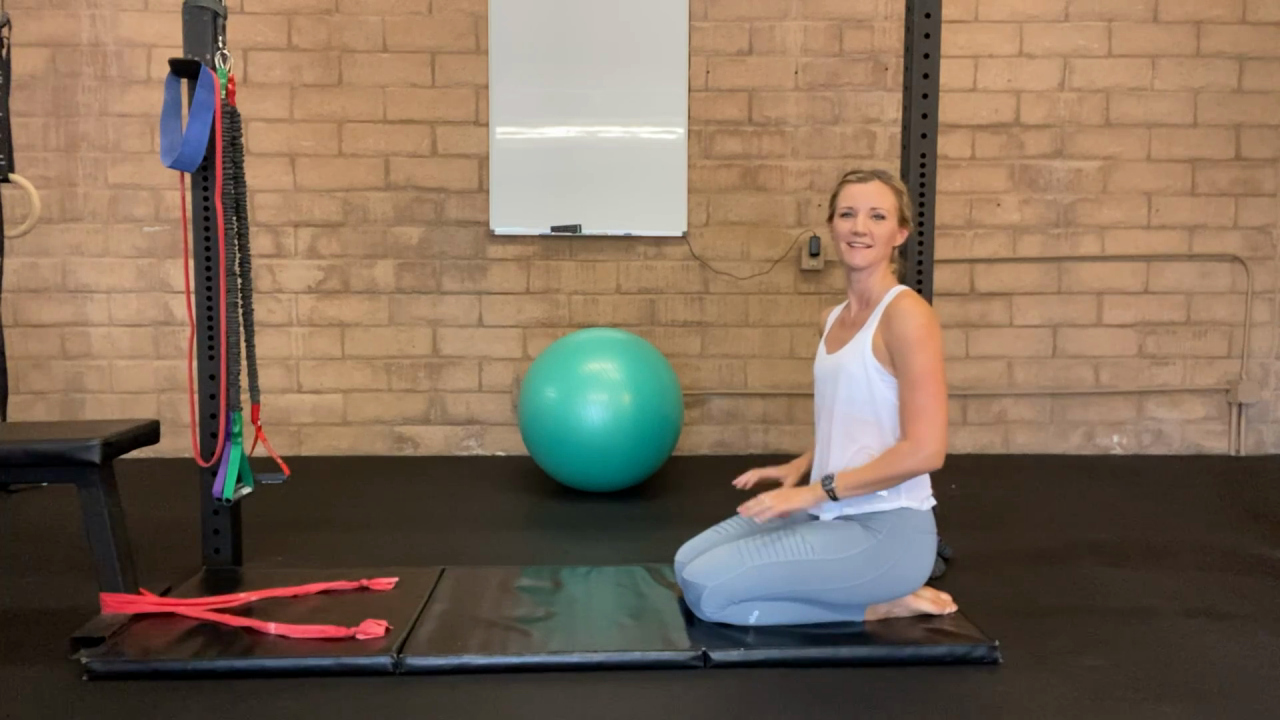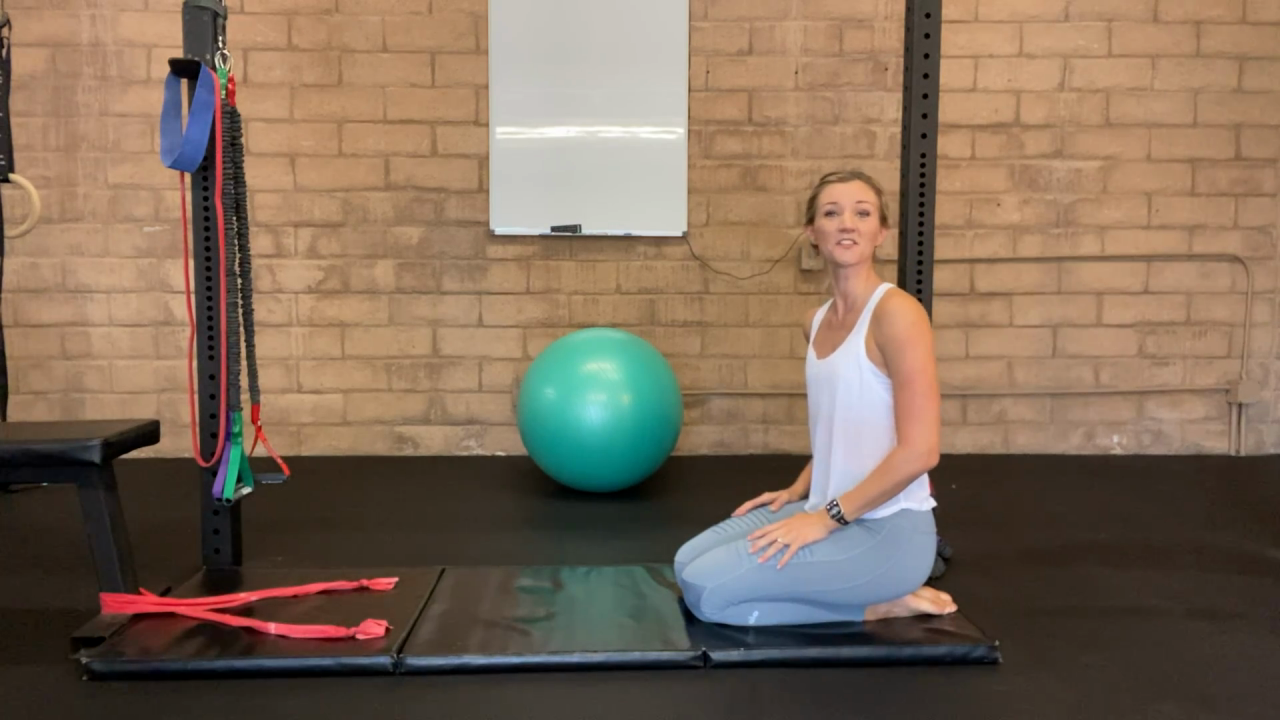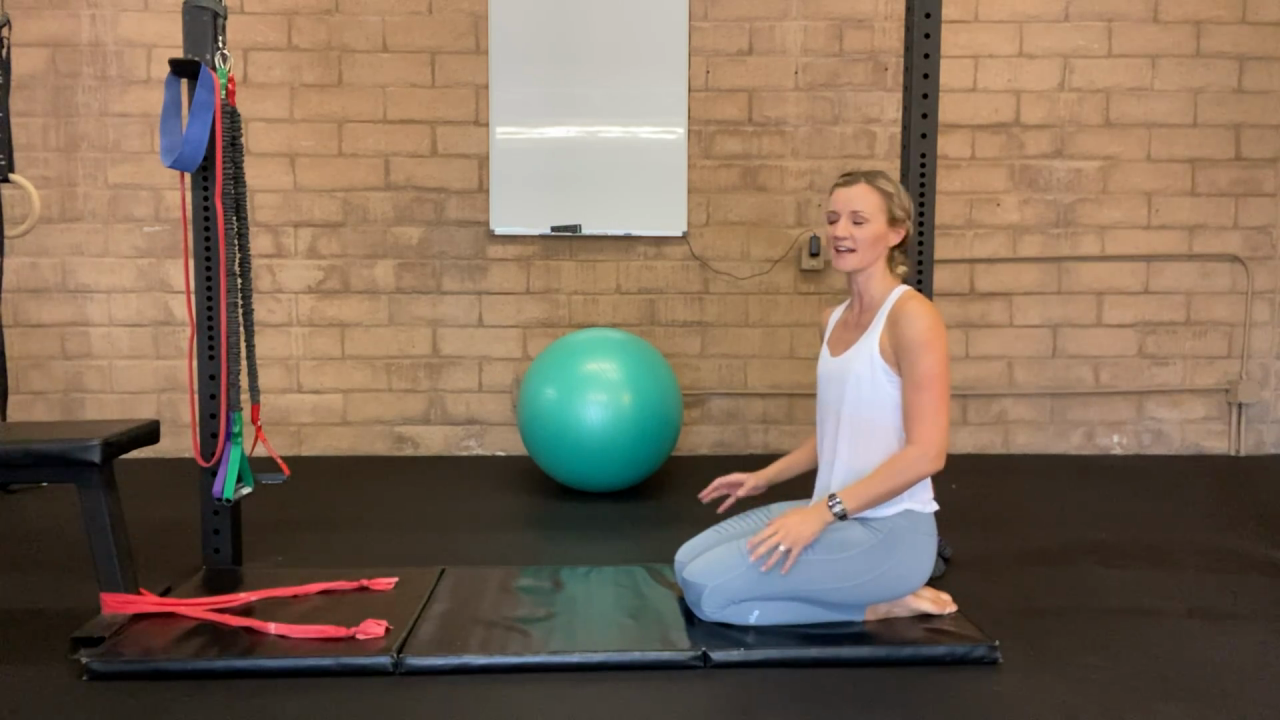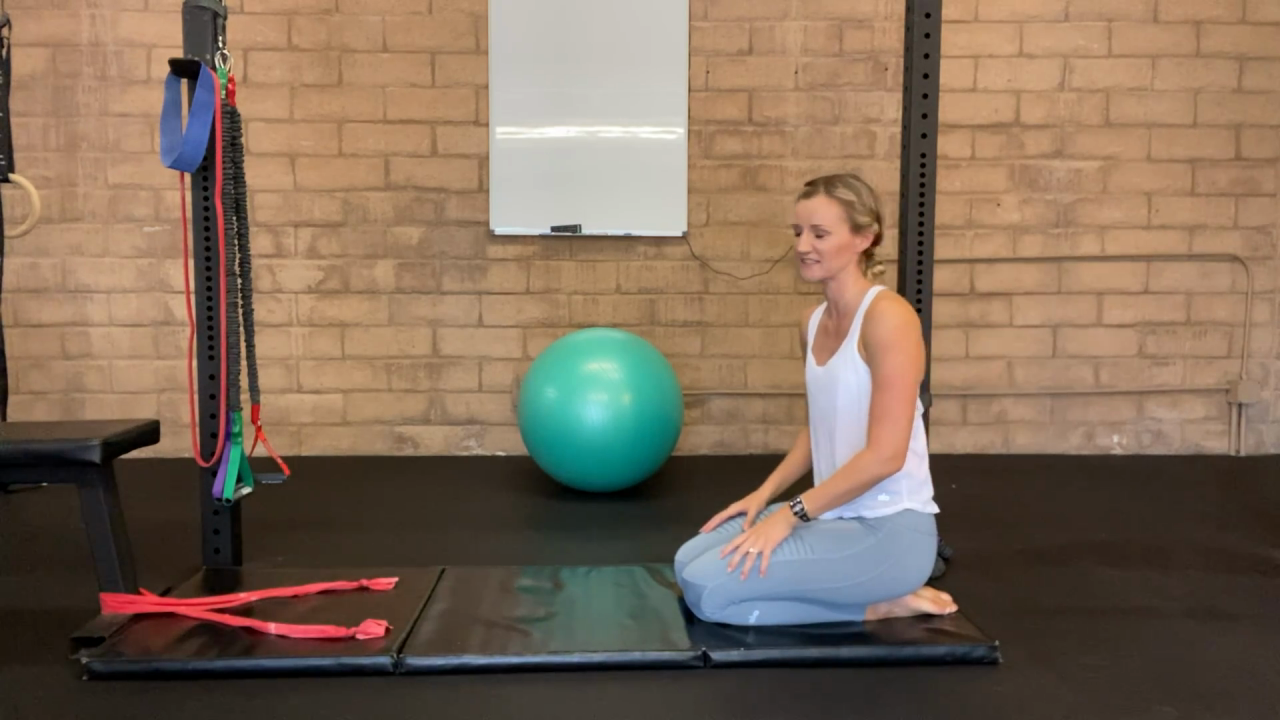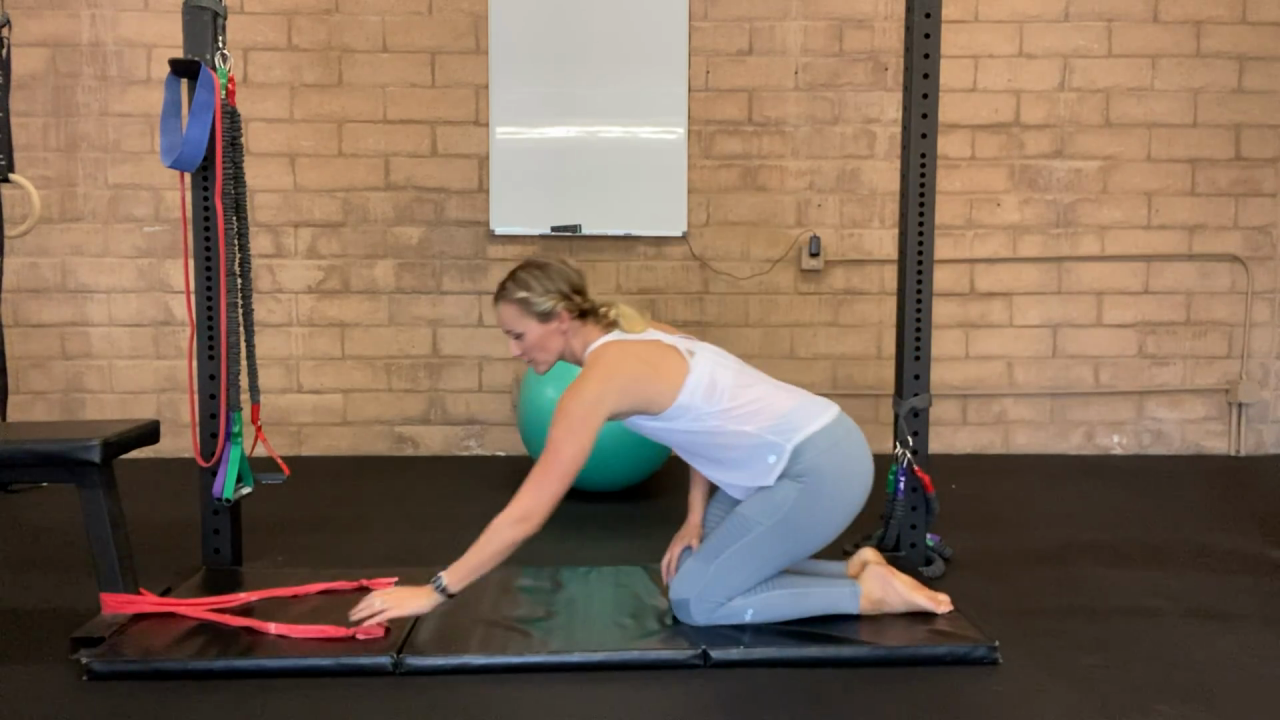
dt=1s
person 1, frame 1
left shoulder: (906, 314)
right shoulder: (833, 318)
left elbow: (924, 450)
left wrist: (818, 488)
right wrist: (800, 466)
left hip: (887, 532)
right hip: (833, 514)
left knee: (708, 589)
right knee: (690, 563)
left ankle: (880, 602)
right ankle: (870, 591)
person 1, frame 2
left shoulder: (896, 312)
right shoulder: (817, 321)
left elbow: (920, 450)
left wrist: (827, 517)
right wrist: (797, 492)
left hip: (887, 532)
right hip: (835, 511)
left knee: (706, 590)
right knee: (689, 564)
left ankle: (880, 602)
right ankle: (870, 593)
person 1, frame 3
left shoulder: (911, 316)
right shoulder: (834, 319)
left elbow: (927, 452)
left wrist: (824, 511)
right wrist: (766, 476)
left hip: (890, 532)
right hip: (838, 516)
left knee: (709, 589)
right knee: (690, 564)
left ankle: (880, 603)
right ankle: (872, 593)
person 1, frame 4
left shoulder: (888, 317)
right shoulder: (814, 322)
left elbow: (886, 455)
left wrist: (790, 514)
right wrist: (764, 494)
left hip: (890, 532)
right hip: (837, 515)
left knee: (708, 589)
right knee: (689, 564)
left ankle: (879, 603)
right ankle: (868, 588)
person 1, frame 5
left shoulder: (599, 379)
right shoulder: (628, 340)
left elbow: (524, 516)
left wrist: (435, 590)
right wrist: (696, 521)
left hip: (821, 469)
right hip: (800, 455)
left knee: (697, 600)
right knee: (693, 571)
left ankle: (867, 592)
right ankle: (854, 567)
